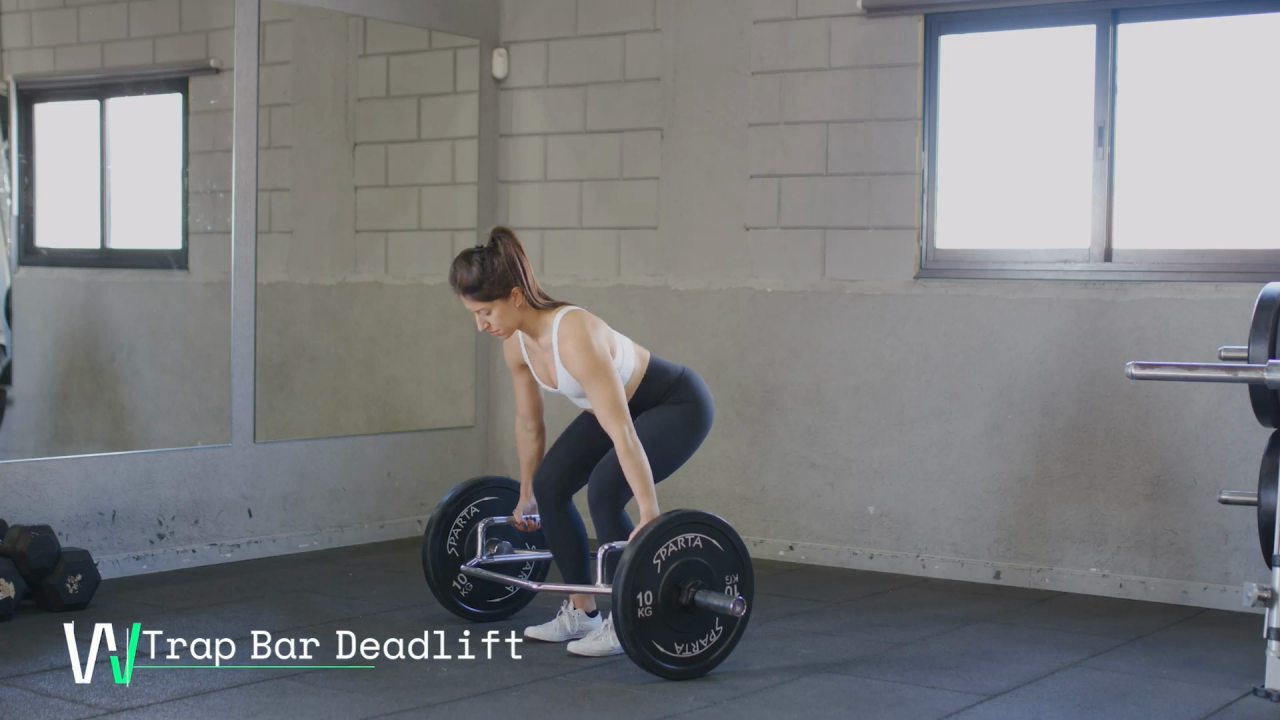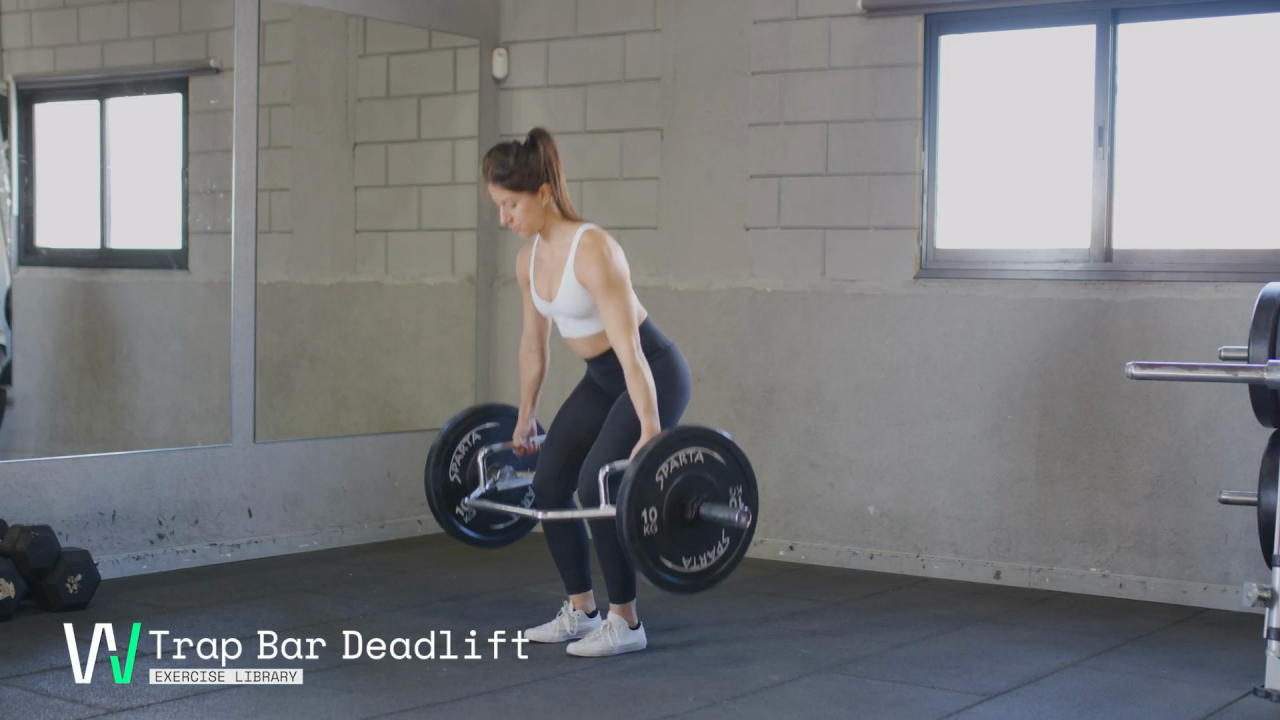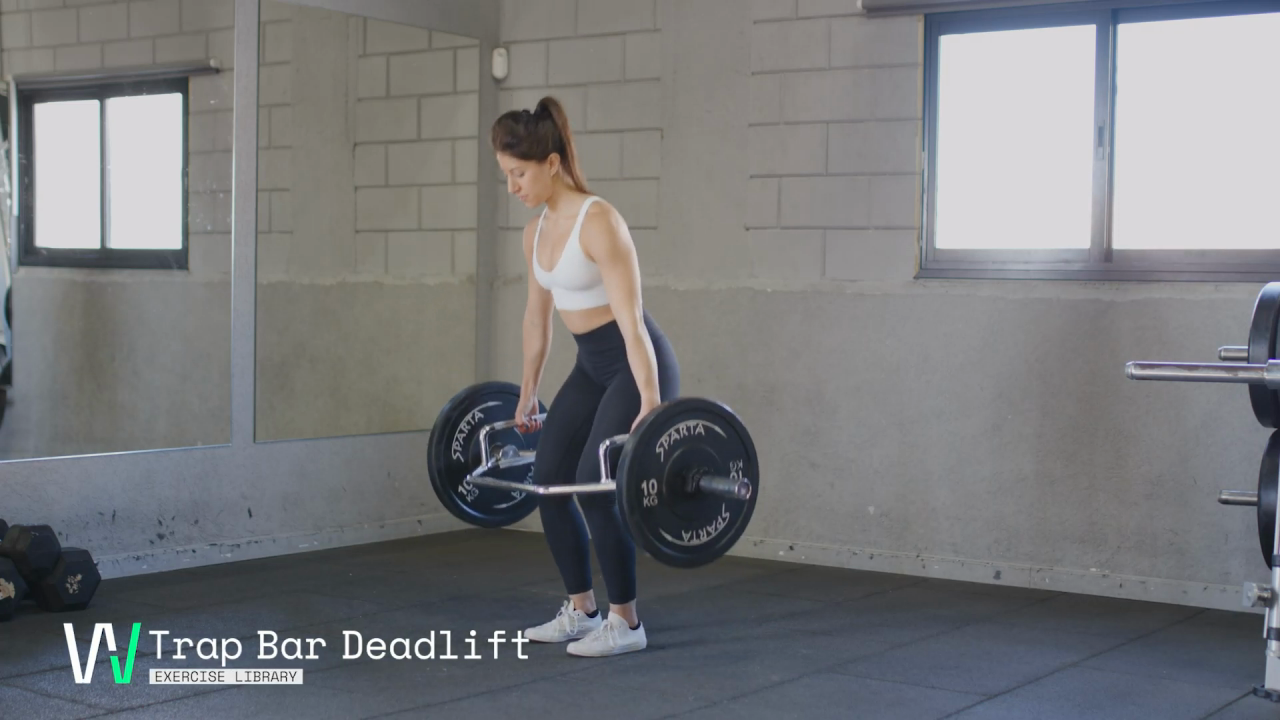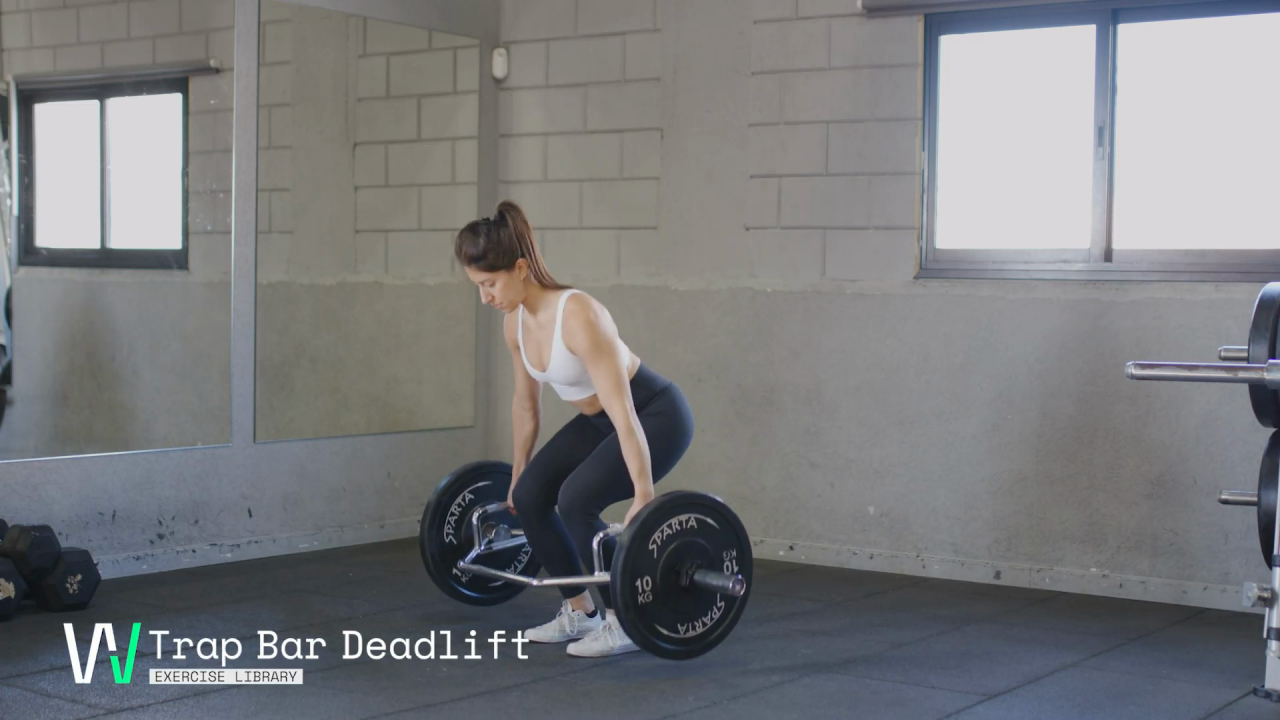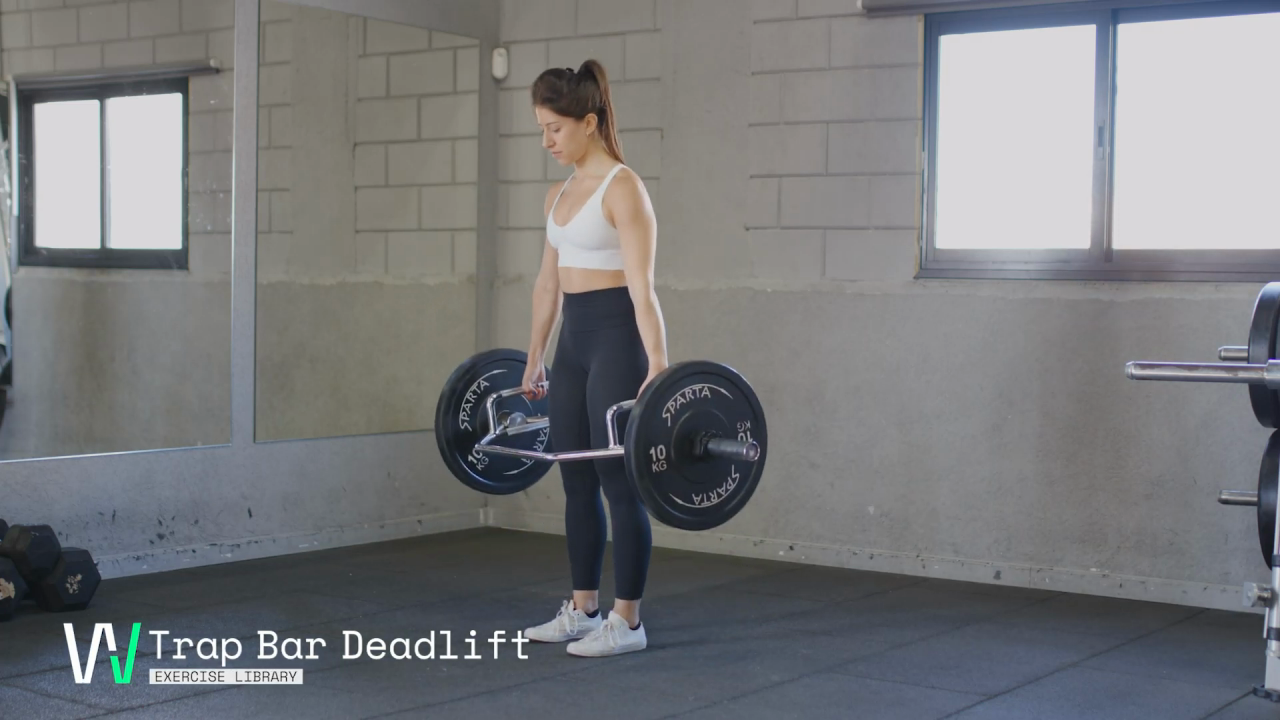
dt=1s
person 1, frame 1
left shoulder: (575, 336)
right shoulder: (516, 342)
left elbow: (622, 433)
right elbow: (528, 423)
left wrist: (649, 517)
right wrist: (525, 495)
left hip: (678, 405)
right hip: (620, 406)
left knee: (604, 491)
right knee: (548, 486)
right ankle: (581, 611)
person 1, frame 2
left shoulder: (592, 249)
right shoulder: (530, 257)
left elbow: (629, 347)
right elbow: (533, 344)
left wrist: (652, 438)
right wrist: (525, 420)
left hip: (651, 375)
right hip: (599, 379)
left knee: (599, 490)
right knee: (548, 486)
left ankle: (625, 622)
right ankle: (580, 610)
person 1, frame 3
left shoulder: (598, 222)
right shoulder: (536, 229)
left elbow: (632, 321)
right elbow: (537, 317)
left wrist: (651, 407)
right wrist: (527, 394)
left hip: (636, 365)
right hip: (593, 366)
left knee: (596, 487)
right knee: (549, 481)
left ankle: (625, 622)
right ankle: (581, 609)
person 1, frame 4
left shoulder: (580, 317)
right shoulder: (516, 322)
left elbow: (625, 415)
right elbow: (525, 404)
left wrist: (644, 502)
right wrist: (516, 477)
left hip: (655, 416)
right hip: (598, 420)
left knee: (576, 500)
right knee: (529, 500)
left ankle: (622, 623)
right ankle: (579, 611)
person 1, frame 5
left shoulder: (623, 188)
right shoulder: (560, 194)
left elbow: (643, 288)
right elbow: (548, 283)
left wrist: (657, 371)
right wrist: (535, 360)
left hip: (619, 341)
right hip: (575, 344)
left knee: (618, 481)
right knee: (578, 479)
left ankle: (627, 622)
right ankle: (582, 609)
